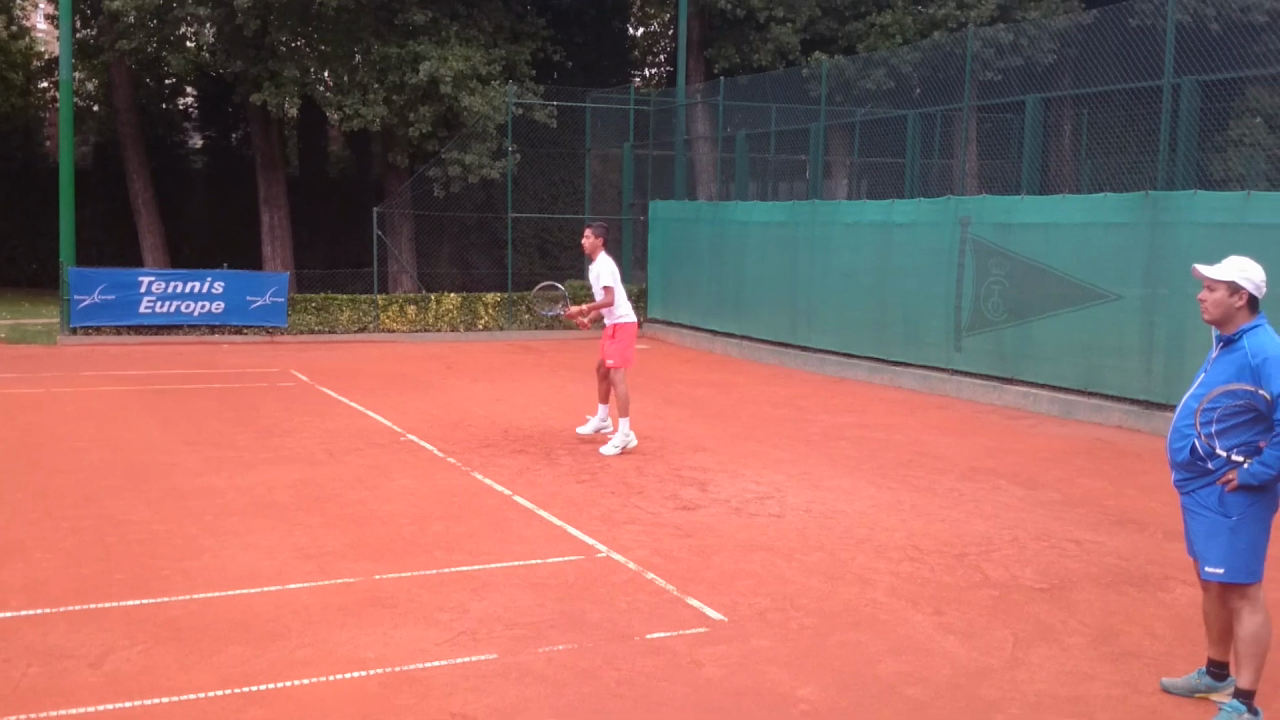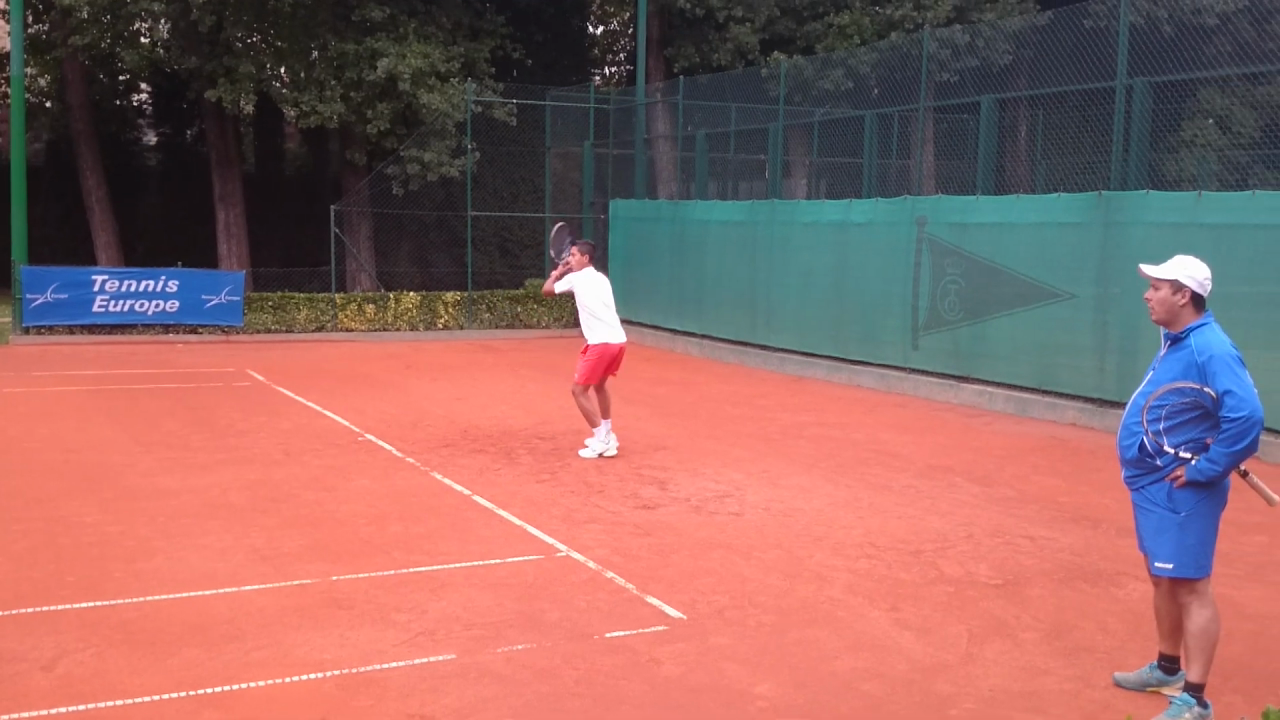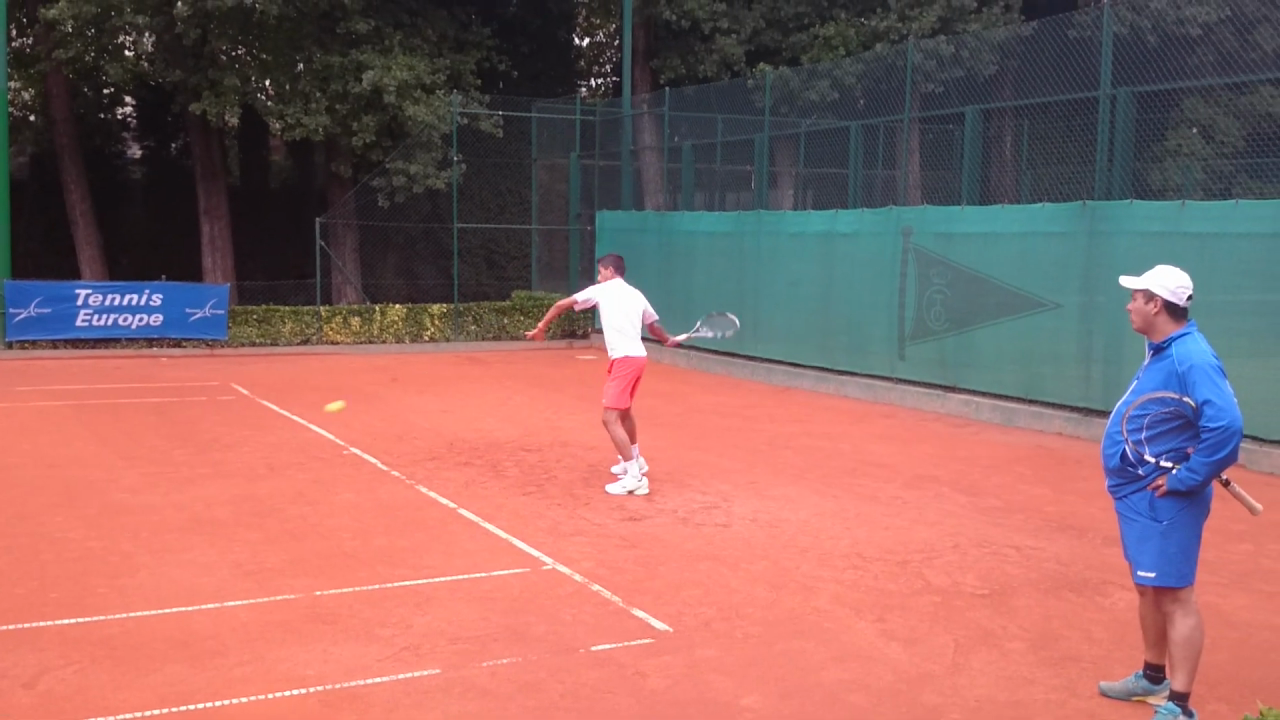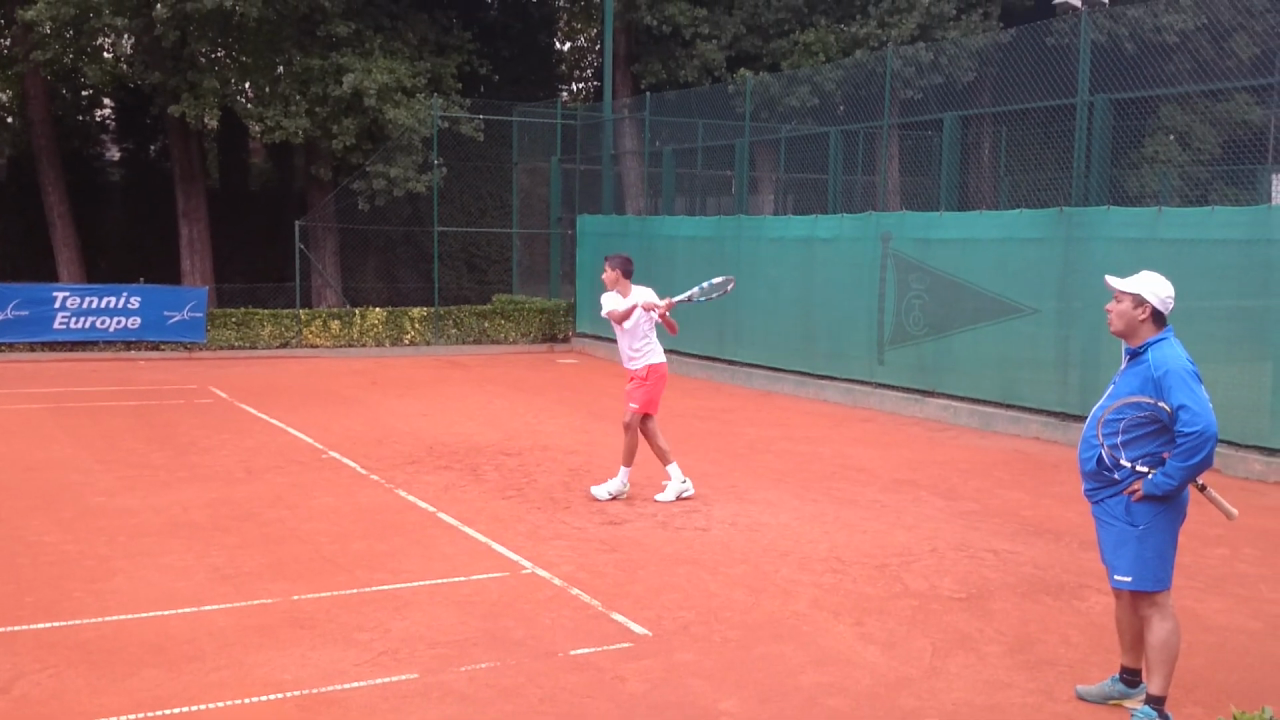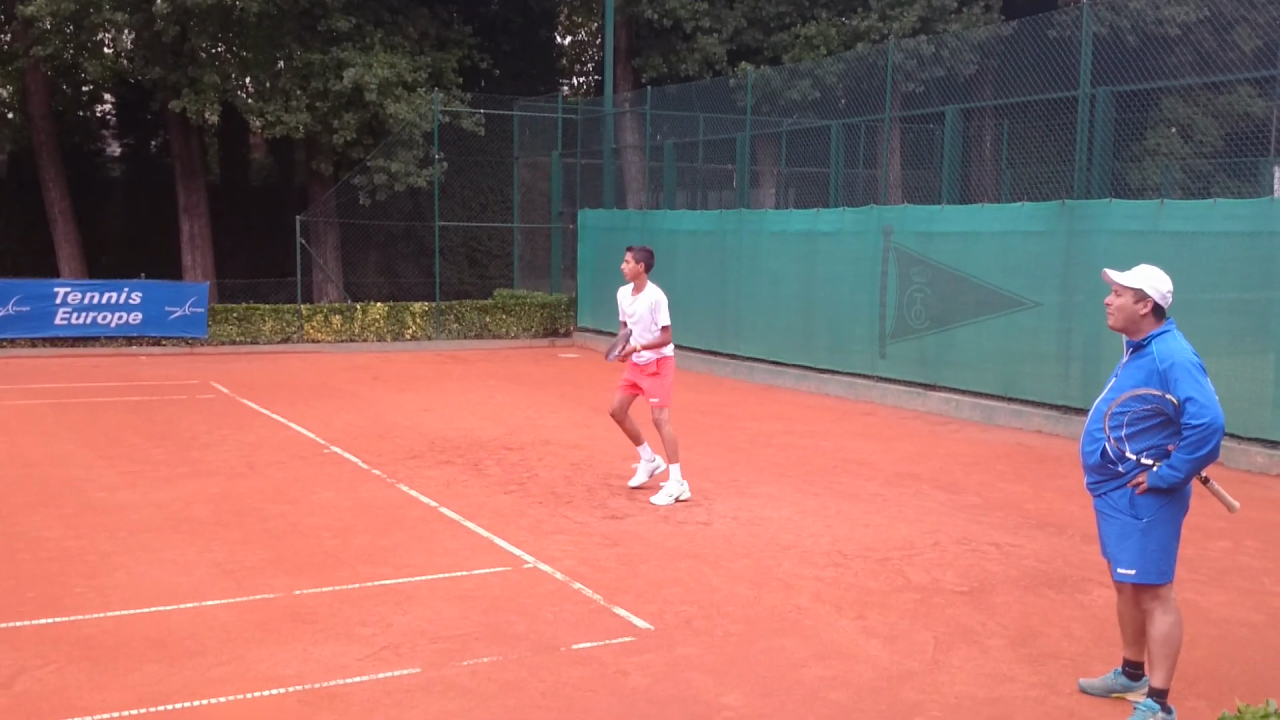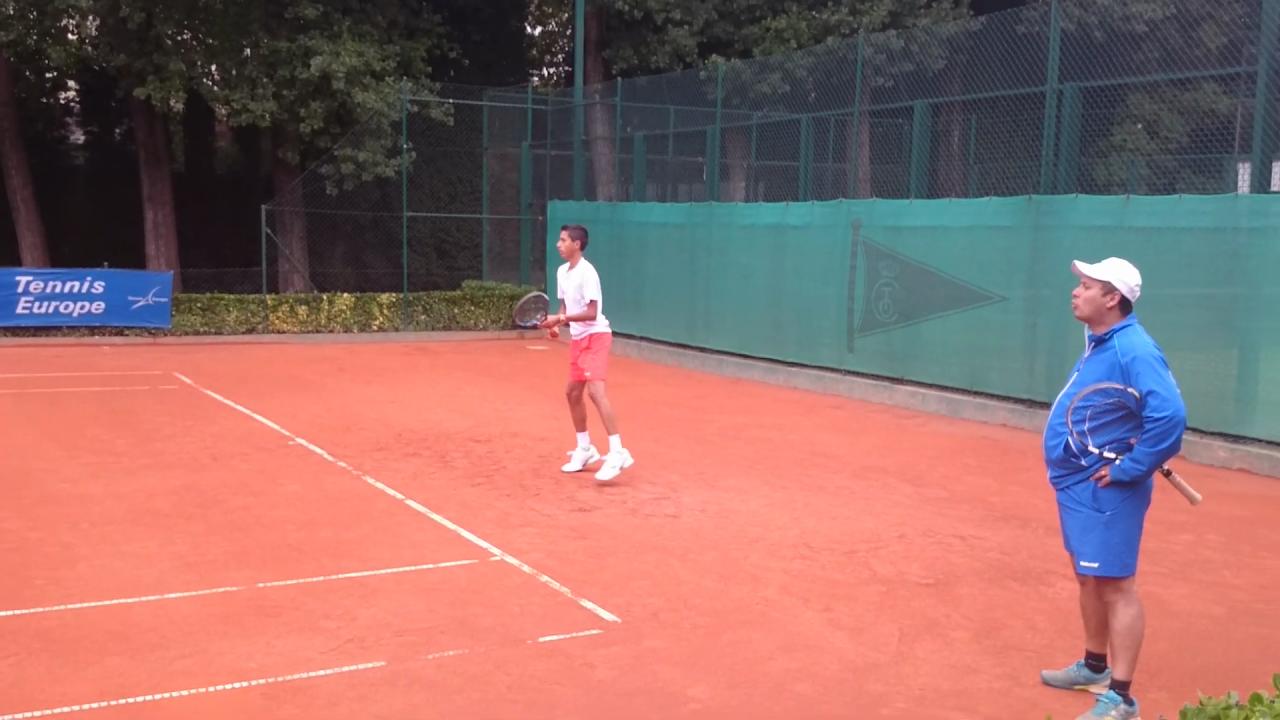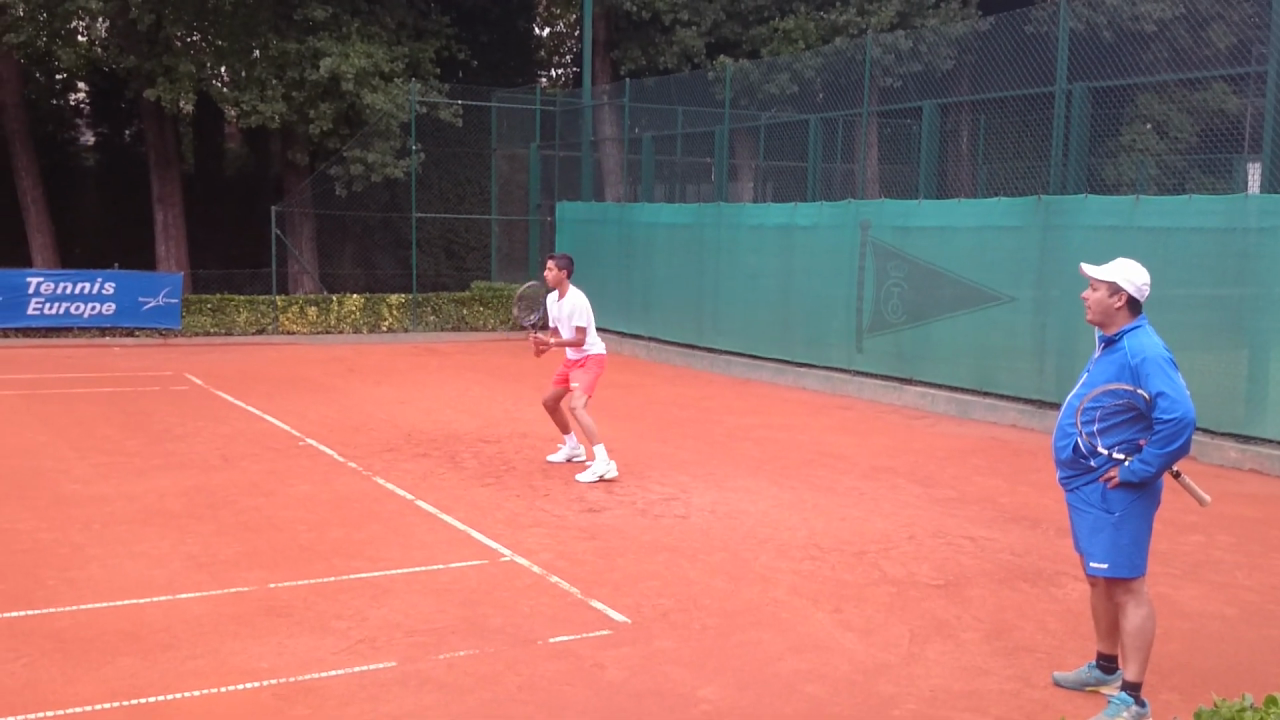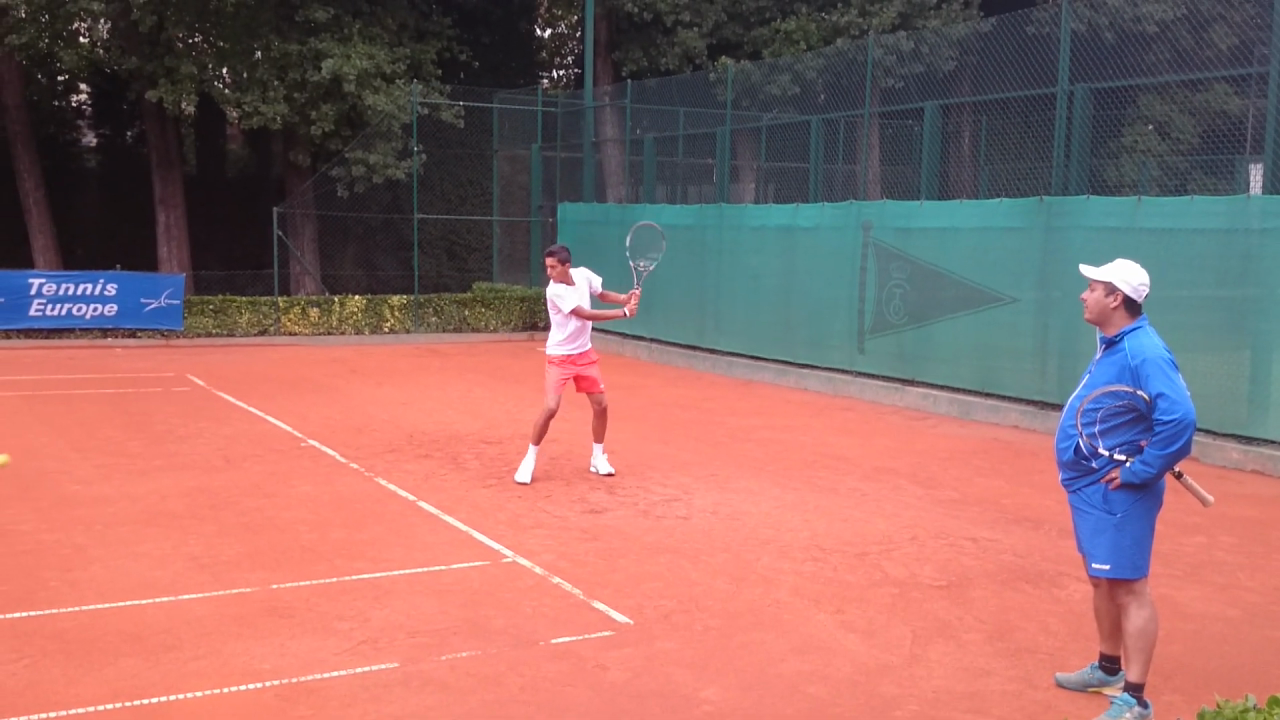
dt=0.5s
person 1, frame 1
right shoulder: (1225, 345)
left hip: (1229, 497)
right hip: (1202, 489)
left knee: (1240, 593)
right knee: (1212, 586)
right ankle: (1216, 674)
person 1, frame 2
left shoulder: (1210, 349)
right shoulder: (1174, 342)
left elbow: (1246, 417)
left wrist: (1203, 470)
left hip: (1180, 492)
right hip: (1153, 485)
left knee: (1190, 588)
right knee: (1163, 581)
right ankle: (1167, 669)
person 1, frame 3
left shoulder: (1191, 358)
right shoulder: (1160, 353)
left elbow: (1225, 426)
left wrist: (1185, 479)
left hip: (1162, 502)
right hip: (1137, 494)
left knee: (1174, 596)
right knee: (1148, 590)
right ankle: (1153, 677)
person 1, frame 4
left shoulder: (1167, 364)
right shoulder: (1138, 358)
left elbow: (1201, 431)
left wrist: (1160, 483)
left hip: (1139, 506)
right hip: (1114, 498)
left knee: (1151, 601)
right knee: (1126, 594)
right ankle: (1130, 682)
person 1, frame 5
left shoulder: (1172, 356)
right shoulder: (1137, 351)
left elbow: (1207, 424)
left wrist: (1165, 477)
left hip: (1141, 498)
right hip: (1115, 492)
left knee: (1153, 594)
right knee: (1126, 588)
right ankle: (1132, 674)
person 1, frame 6
left shoulder: (1133, 350)
right shoulder: (1099, 344)
left elbow: (1169, 416)
left wrist: (1128, 469)
left hip: (1103, 491)
right hip: (1078, 484)
left knee: (1114, 586)
right knee: (1089, 579)
right ankle: (1094, 666)
person 1, frame 7
left shoulder: (1143, 351)
right shoulder: (1109, 345)
left elbow: (1178, 417)
left wrist: (1137, 470)
left hip: (1114, 492)
right hip: (1087, 485)
left knee: (1126, 588)
right knee: (1099, 580)
right ankle: (1106, 668)
person 1, frame 8
left shoulder: (1144, 352)
right shoulder: (1111, 346)
left elbow: (1179, 418)
left wrist: (1138, 472)
left hip: (1116, 493)
right hip: (1090, 487)
left knee: (1128, 589)
right knee: (1102, 582)
right ankle: (1108, 669)
person 2, frame 1
left shoulder: (603, 265)
right shoulder: (595, 266)
left elbow: (609, 300)
left wrist: (581, 309)
right wrist: (589, 318)
left hip: (622, 324)
right hip: (614, 325)
left knee: (617, 377)
right knee: (602, 371)
left ankle: (624, 434)
right ankle: (602, 419)
person 2, frame 2
left shoulder: (575, 278)
right shoulder: (602, 279)
left elbow: (546, 289)
left wrist: (557, 273)
left hip: (600, 344)
right hip: (619, 341)
left knee: (579, 391)
right knee: (598, 385)
left ankle: (603, 441)
right ankle: (605, 433)
person 2, frame 3
left shoulder: (609, 288)
right shoulder: (637, 295)
left elbow: (564, 304)
right elbow: (654, 326)
left wrist: (541, 327)
right wrist: (667, 340)
left hip: (624, 360)
right hip: (637, 358)
left knee: (610, 419)
right knee: (622, 411)
left ankle: (635, 478)
right ankle: (635, 460)
person 2, frame 4
left shoulder: (647, 294)
right shoulder: (610, 299)
left elbow: (673, 330)
right elbow: (617, 318)
left wrist: (665, 314)
right wrist: (638, 305)
left hip: (651, 366)
right hip: (636, 369)
left knee: (630, 422)
right knee: (646, 426)
left ankle: (621, 482)
right ankle: (678, 481)
person 2, frame 5
left shoulder: (656, 297)
right shoulder: (622, 293)
left elbow: (666, 338)
left wrist: (637, 347)
right wrist: (623, 350)
left hip: (658, 362)
right hip: (637, 363)
left knee: (660, 419)
right knee: (617, 411)
left ankle: (676, 482)
right ankle: (650, 459)
person 2, frame 6
left shoulder: (587, 272)
right shoulder: (562, 271)
left elbow: (592, 313)
left wrist: (562, 319)
right wrist: (555, 324)
left hip: (595, 337)
right hip: (579, 339)
left knee: (596, 392)
right knee: (573, 394)
left ankle: (617, 452)
right ankle: (585, 450)
person 2, frame 7
left shoulder: (577, 299)
right shoulder: (551, 299)
left elbow: (580, 339)
right elbow: (554, 333)
left wrist: (550, 341)
right wrist: (542, 344)
left hip: (591, 358)
right hip: (571, 359)
left knee: (576, 407)
right knee: (549, 401)
left ankle: (604, 462)
right ankle: (572, 446)
person 2, frame 8
left shoulder: (583, 274)
right shoulder: (554, 291)
left elbow: (603, 294)
right elbow: (586, 315)
left wrist: (627, 299)
right wrist: (624, 312)
left hip: (584, 353)
right hip: (559, 357)
left knee: (601, 405)
right knee: (551, 408)
left ankle: (598, 457)
right ankle: (530, 457)
